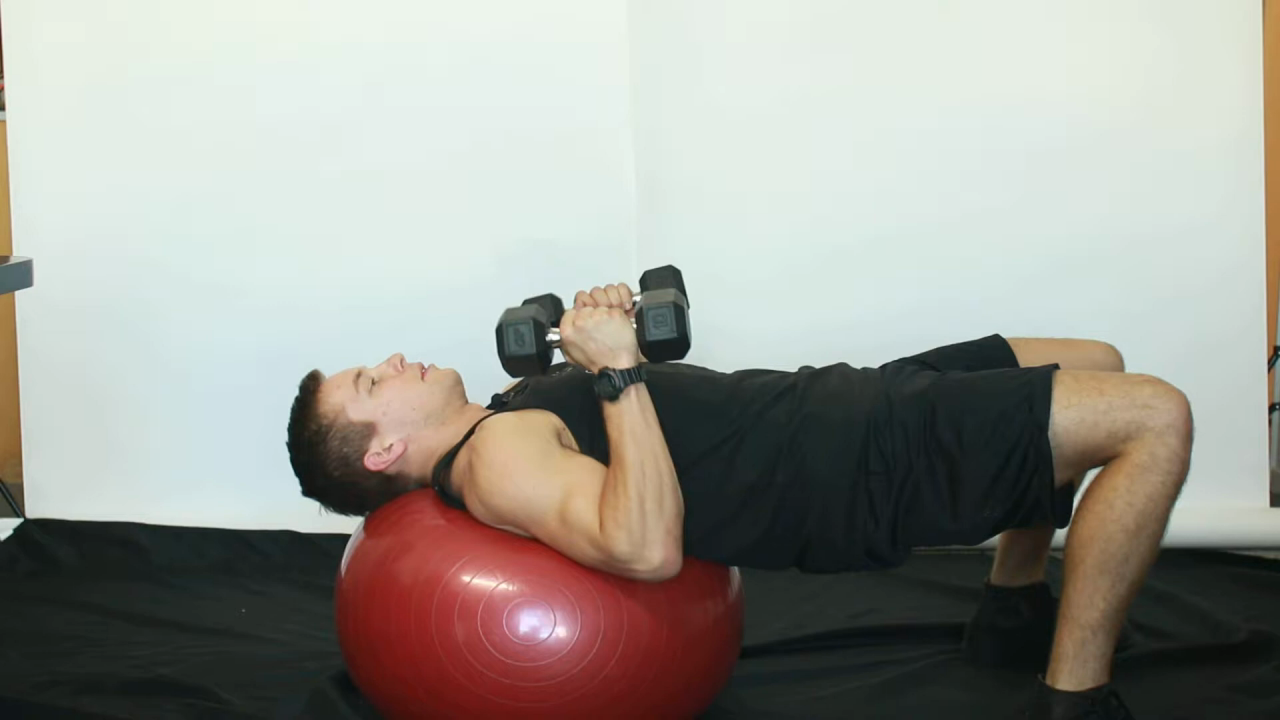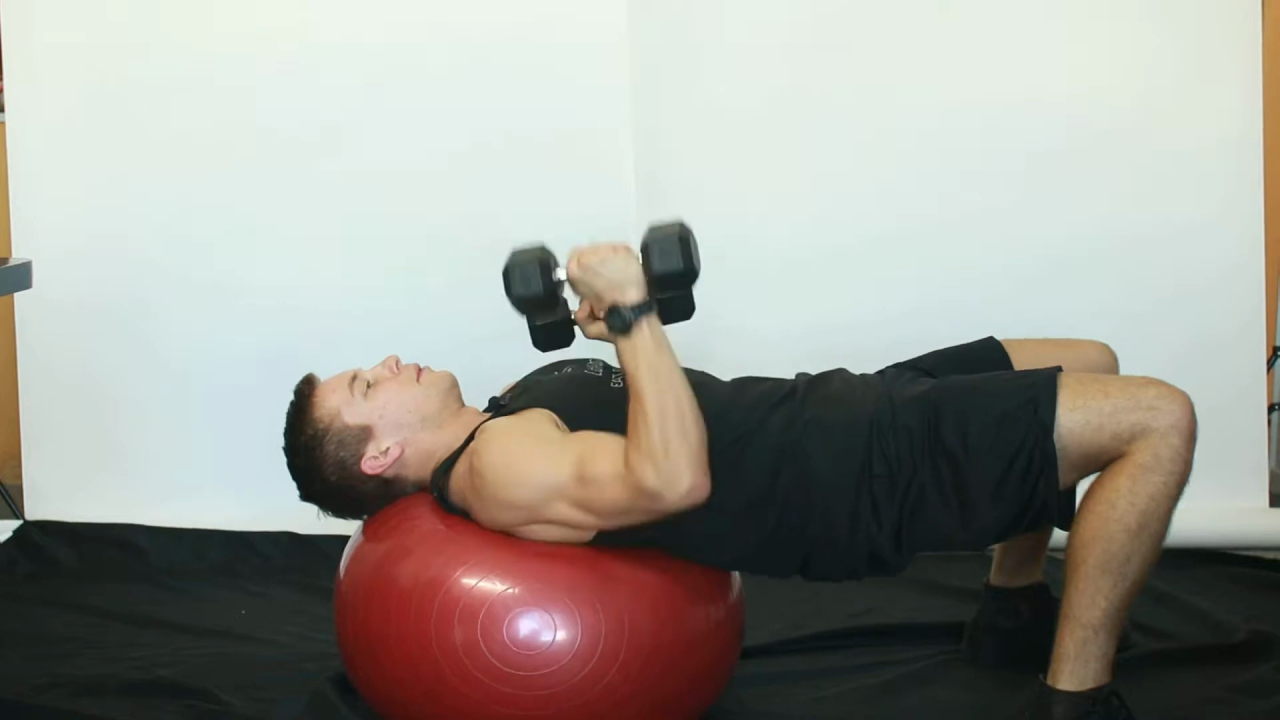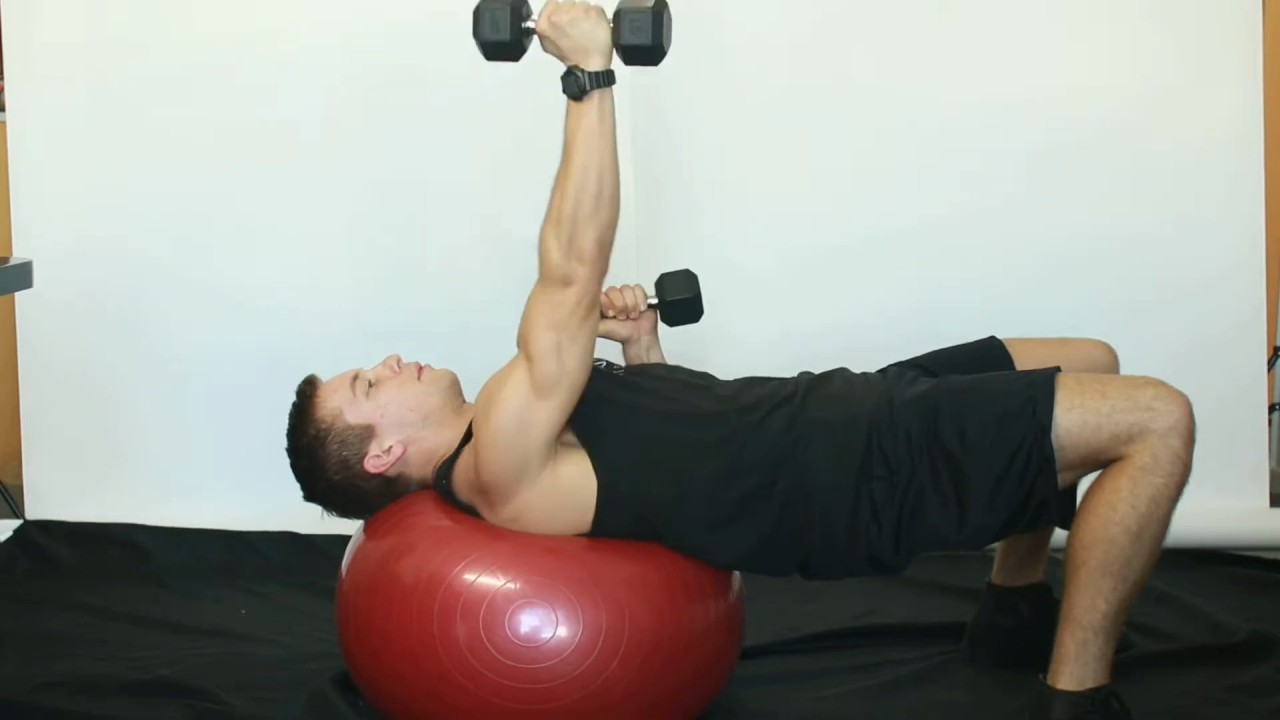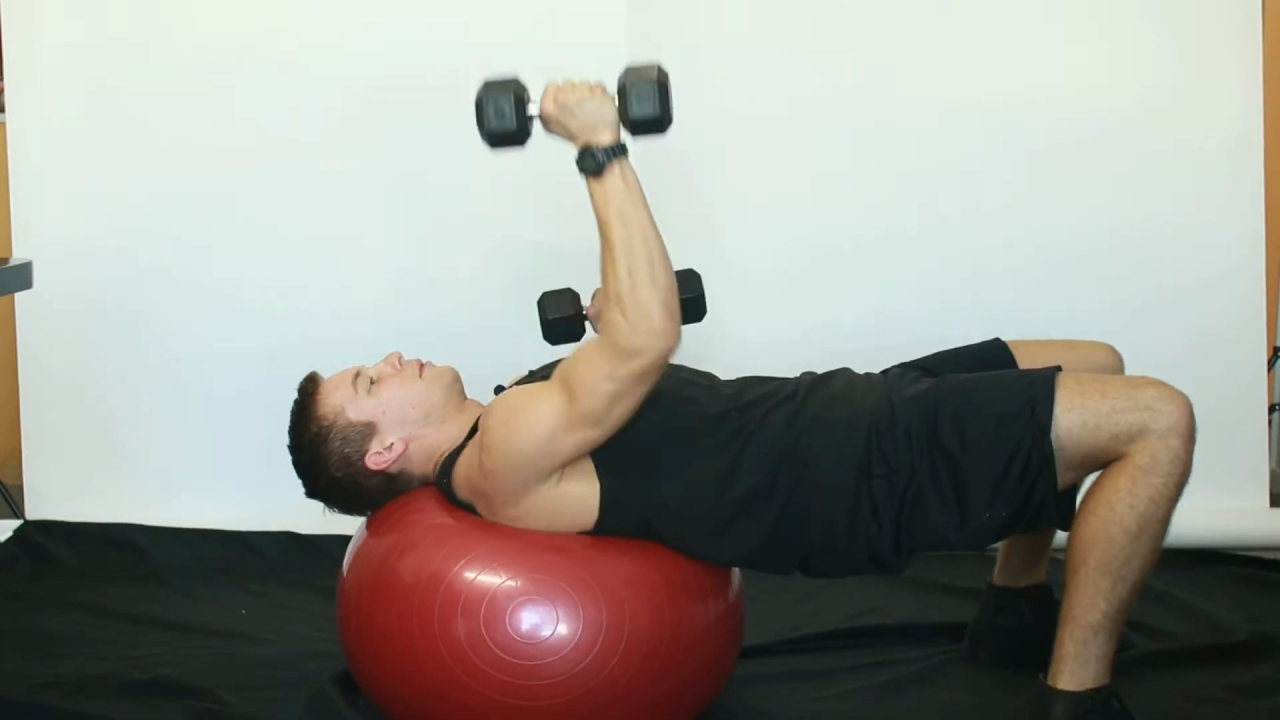
dt=0.5s
person 1, frame 1
left shoulder: (504, 421)
right shoulder: (496, 462)
right elbow: (650, 546)
left wrist: (621, 346)
right wrist: (617, 367)
left hip: (843, 413)
right hip: (853, 472)
left knee: (1097, 366)
right knee: (1155, 416)
left ankle: (1016, 610)
person 1, frame 2
left shoulder: (501, 429)
right shoulder: (498, 468)
right elbow: (676, 479)
left wrist: (627, 321)
right wrist: (629, 309)
left hip: (838, 418)
right hip: (854, 480)
left knee: (1089, 365)
right knee: (1157, 419)
left ankle: (1014, 611)
person 1, frame 3
left shoulder: (513, 436)
right shoulder: (501, 460)
right elbow: (570, 271)
left wrist: (640, 347)
right wrist: (589, 73)
left hip: (842, 422)
right hip: (855, 479)
left knee: (1090, 362)
right knee: (1157, 420)
left ankle: (1016, 610)
person 1, frame 4
left shoulder: (506, 430)
right shoulder: (502, 464)
right elbow: (647, 343)
left wrist: (620, 340)
right wrist: (602, 148)
left hip: (842, 421)
right hip: (853, 480)
left knee: (1096, 366)
right knee: (1156, 420)
left ankle: (1016, 611)
